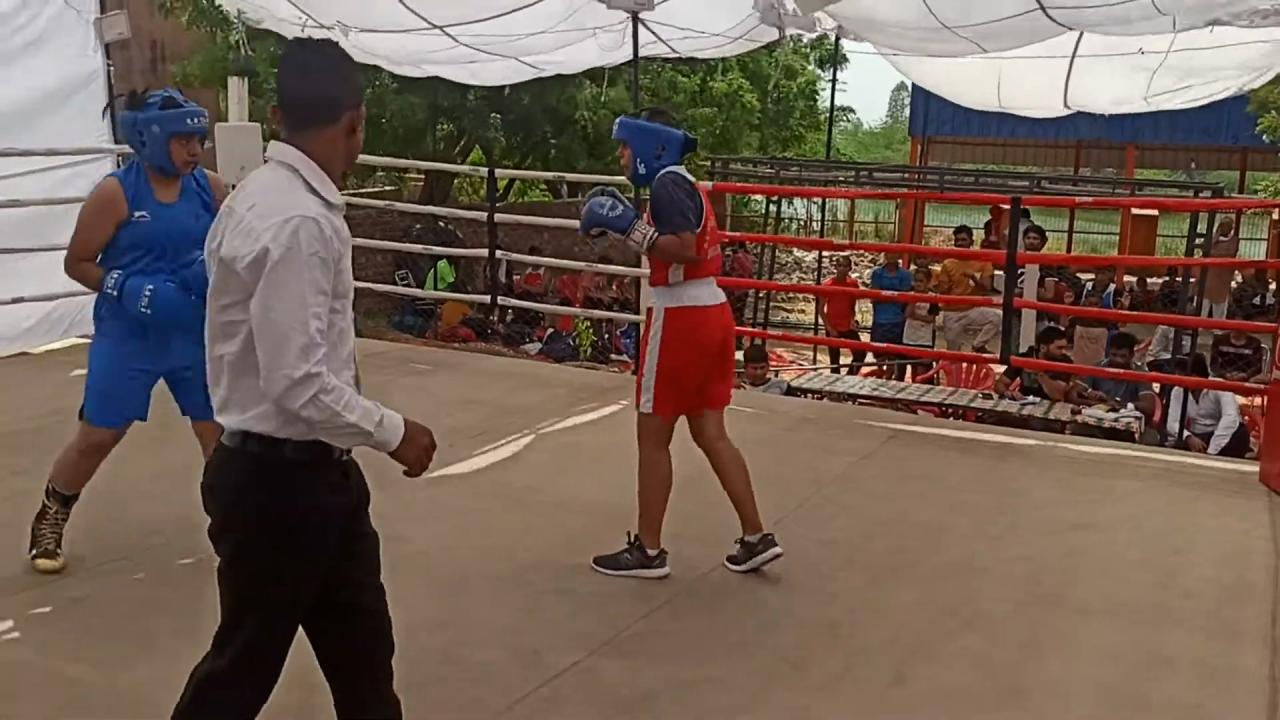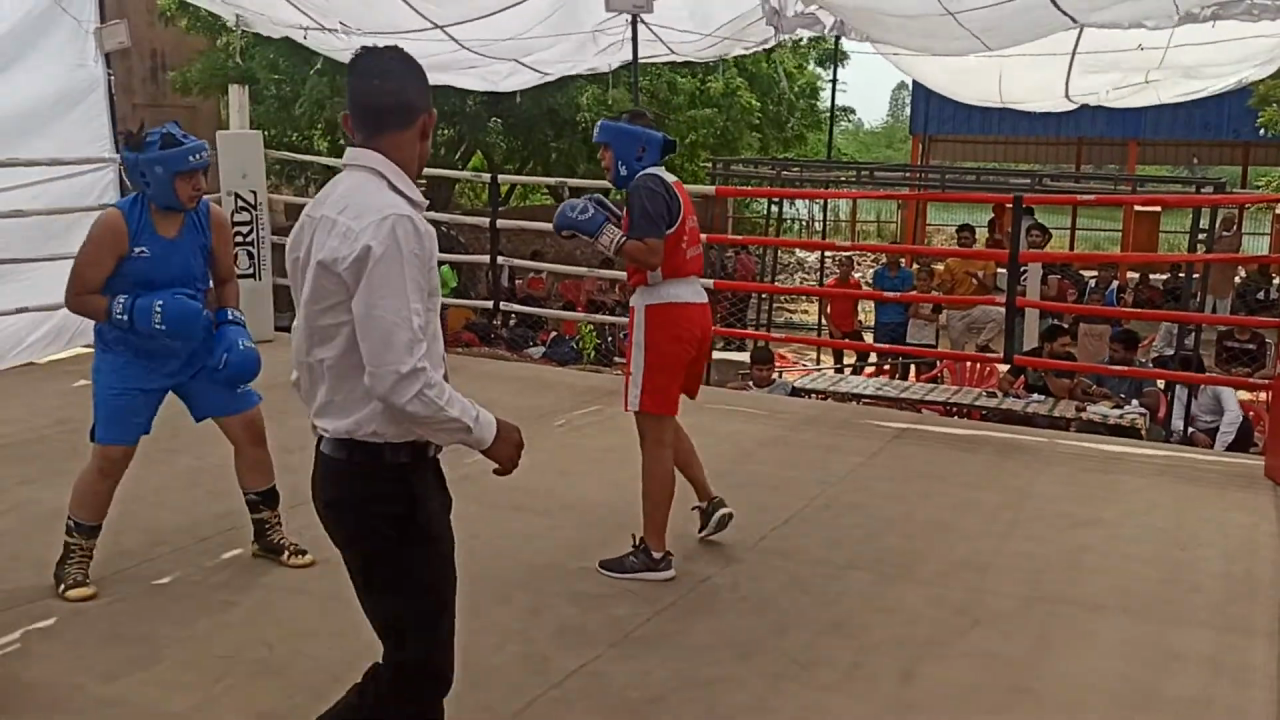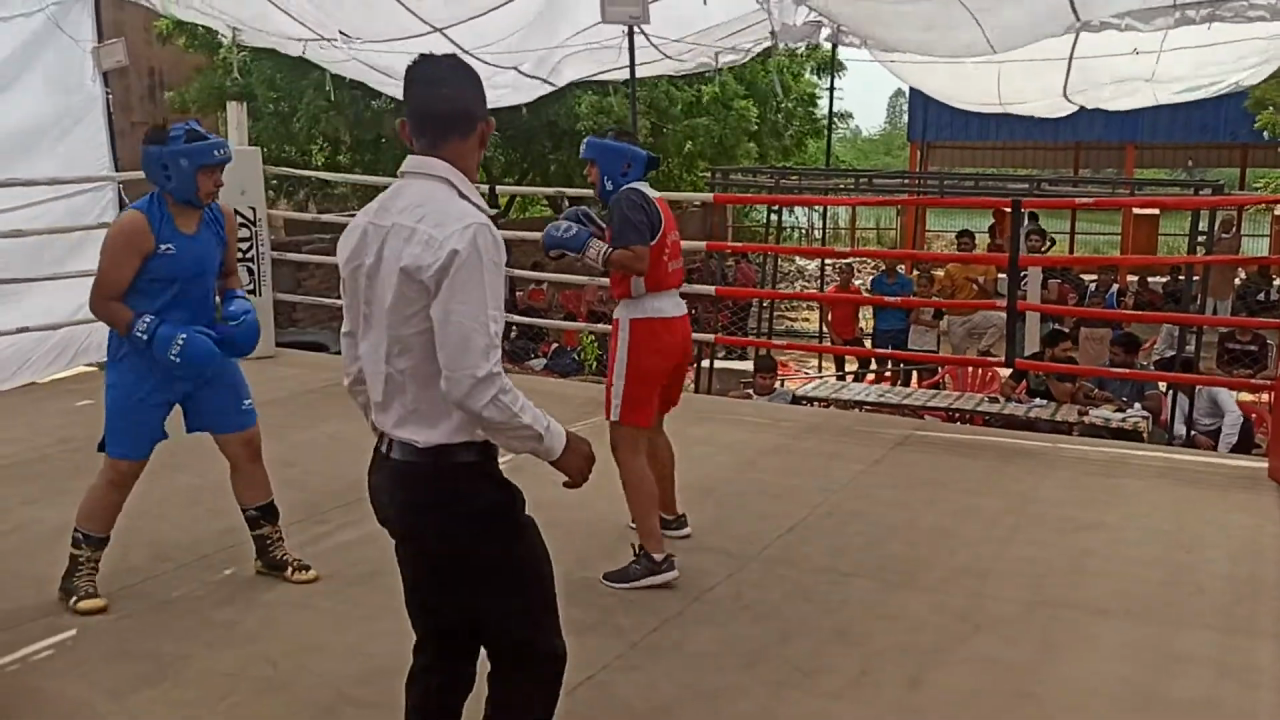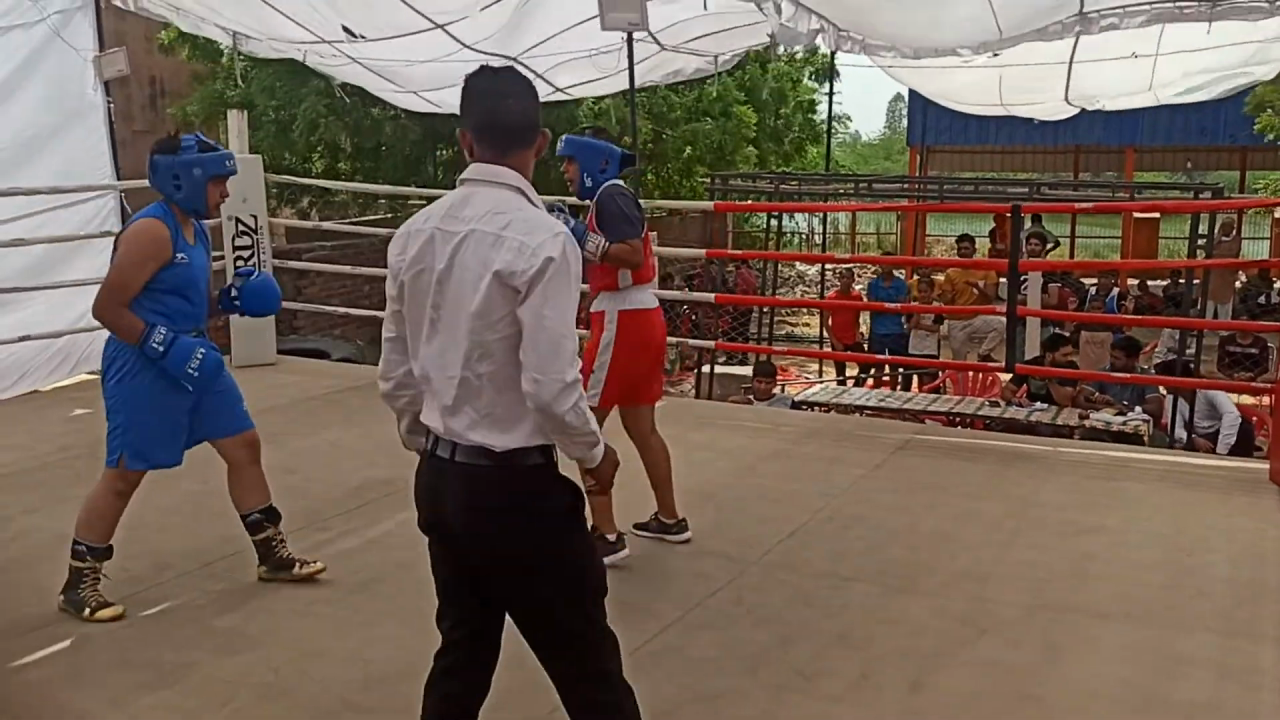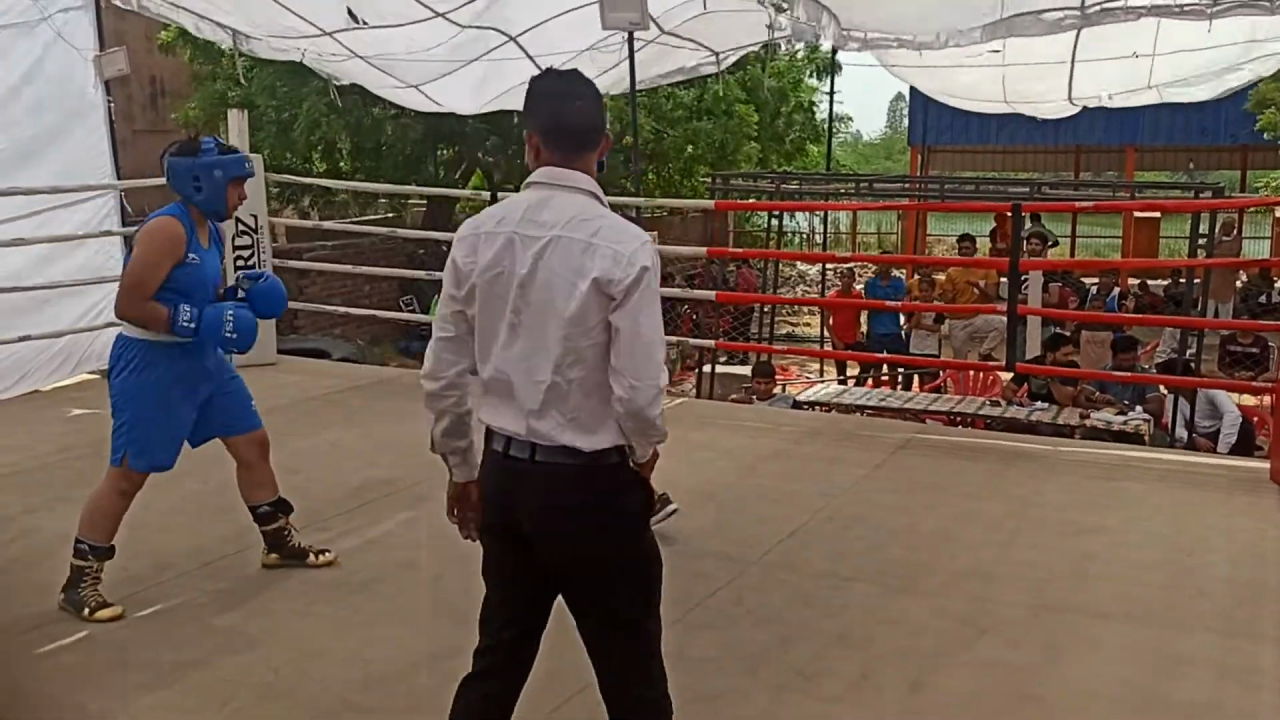
dt=0.2s
person 1, frame 1
left shoulder: (263, 199)
right shoulder: (299, 223)
right elbow: (300, 386)
right wrist: (394, 432)
left hip: (304, 470)
right hip: (280, 477)
left knee: (361, 646)
right knee: (247, 660)
person 1, frame 2
left shoulder: (323, 210)
right shoulder: (391, 221)
right elbow: (404, 381)
right wrist: (486, 430)
left hip: (345, 461)
right hip: (385, 476)
left knee: (419, 652)
person 1, frame 3
left shoulder: (365, 226)
right shoulder: (464, 228)
left elbow: (356, 370)
right elbow: (474, 384)
right wrist: (556, 443)
left hip: (394, 472)
right hip: (456, 482)
left knee: (442, 653)
right knee: (531, 661)
person 1, frame 4
left shoulder: (415, 233)
right shoulder: (542, 238)
left elbow: (394, 377)
right elbow: (552, 390)
right wrist: (594, 452)
left hip: (440, 476)
right hip: (516, 485)
left knee: (462, 655)
right knee: (584, 663)
person 1, frame 5
left shoulder: (476, 235)
right shoulder: (624, 245)
left elbow: (442, 376)
right elbow: (640, 395)
left wrist: (459, 468)
right wrist: (643, 447)
left hip: (504, 473)
right hip: (591, 483)
left knee: (501, 646)
right knee: (631, 667)
person 2, frame 1
left shoulder: (209, 190)
right shoulder: (115, 193)
right elbow: (78, 264)
right wrist: (126, 290)
left hip: (189, 328)
right hip: (127, 329)
left knee: (220, 430)
right knee: (99, 434)
right ankle: (49, 525)
person 2, frame 2
left shoulder: (211, 219)
right shoulder: (115, 225)
left elbow: (224, 279)
right elbow: (78, 296)
left wrist: (231, 325)
right wrist: (137, 313)
left hip: (198, 344)
right hip: (129, 350)
left knee: (250, 427)
right knee: (110, 455)
left ankle: (269, 534)
right ankle: (72, 559)
person 2, frame 3
left shoulder: (219, 218)
right shoulder: (136, 225)
right elbow: (102, 302)
left wrist: (236, 305)
right wrist: (157, 335)
left hip: (204, 348)
right hip: (142, 357)
left knee: (246, 445)
right knee: (121, 465)
left ankle: (271, 550)
right ankle: (77, 572)
person 2, frame 4
left shoulder: (194, 228)
right shoulder: (150, 232)
right elbow: (107, 308)
left wrist: (229, 297)
right wrist: (168, 347)
left hip: (191, 360)
right hip: (142, 366)
left knee: (244, 446)
right knee: (123, 475)
left ankle: (272, 555)
right ankle: (79, 582)
person 2, frame 5
left shoulder: (210, 229)
right shoulder: (165, 230)
right elbow: (130, 306)
left wrist: (234, 302)
right wrist: (202, 321)
left hip: (202, 357)
right hip: (150, 362)
left knee: (253, 444)
right knee: (128, 474)
left ankle: (280, 543)
right ankle: (80, 583)
person 3, frame 1
left shoulder: (668, 184)
right shoulder: (683, 184)
left elbow: (683, 252)
left wrist: (629, 226)
right wrist: (632, 216)
left hip: (680, 317)
right hip: (712, 314)
left knee: (653, 436)
right knee: (710, 435)
left ankle: (646, 549)
right ankle: (756, 536)
person 3, frame 2
left shoulder: (645, 186)
right shoulder: (669, 186)
left elbow: (650, 255)
left wrist: (598, 228)
right wrist: (616, 219)
left hip: (662, 315)
right hip: (693, 311)
left knee: (654, 435)
right knee: (665, 421)
left ankle: (653, 552)
right ankle: (708, 502)
person 3, frame 3
left shoulder: (626, 199)
right shoulder: (651, 200)
left elbow: (636, 262)
left wrist: (583, 245)
right wrist: (596, 233)
left hip: (642, 328)
right hip: (671, 322)
left knee: (626, 442)
right knee: (649, 427)
left ankle: (656, 554)
right ankle: (668, 515)
person 3, frame 4
left shoulder: (613, 195)
right shoulder: (610, 197)
left elbow: (630, 256)
left wrist: (581, 240)
right wrist: (572, 235)
left hip: (624, 322)
right hip: (641, 319)
right knee: (640, 425)
left ankle: (606, 534)
right ankle: (669, 518)
person 3, frame 5
left shoulder: (580, 202)
right shoulder: (583, 201)
left elbow: (600, 259)
left wrist: (544, 246)
right wrist: (540, 240)
left hip: (594, 321)
right hip: (605, 321)
left knee: (567, 423)
right knee: (603, 420)
right ankle: (651, 497)
